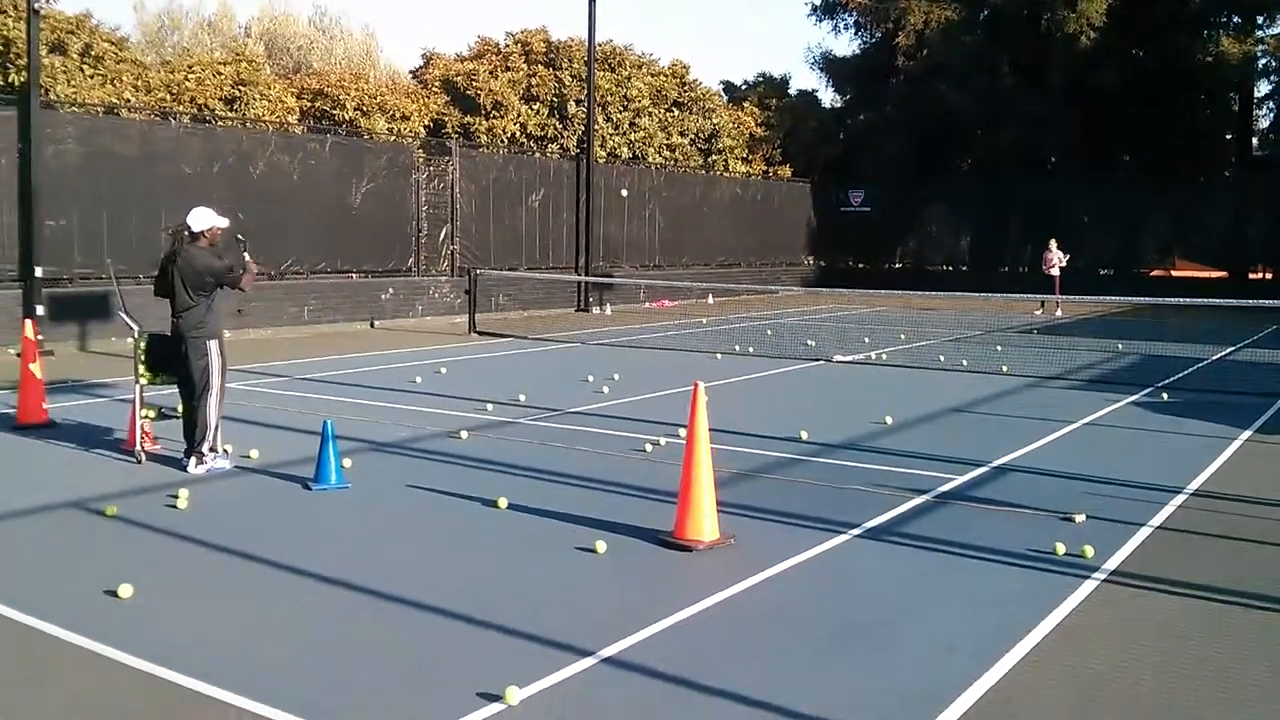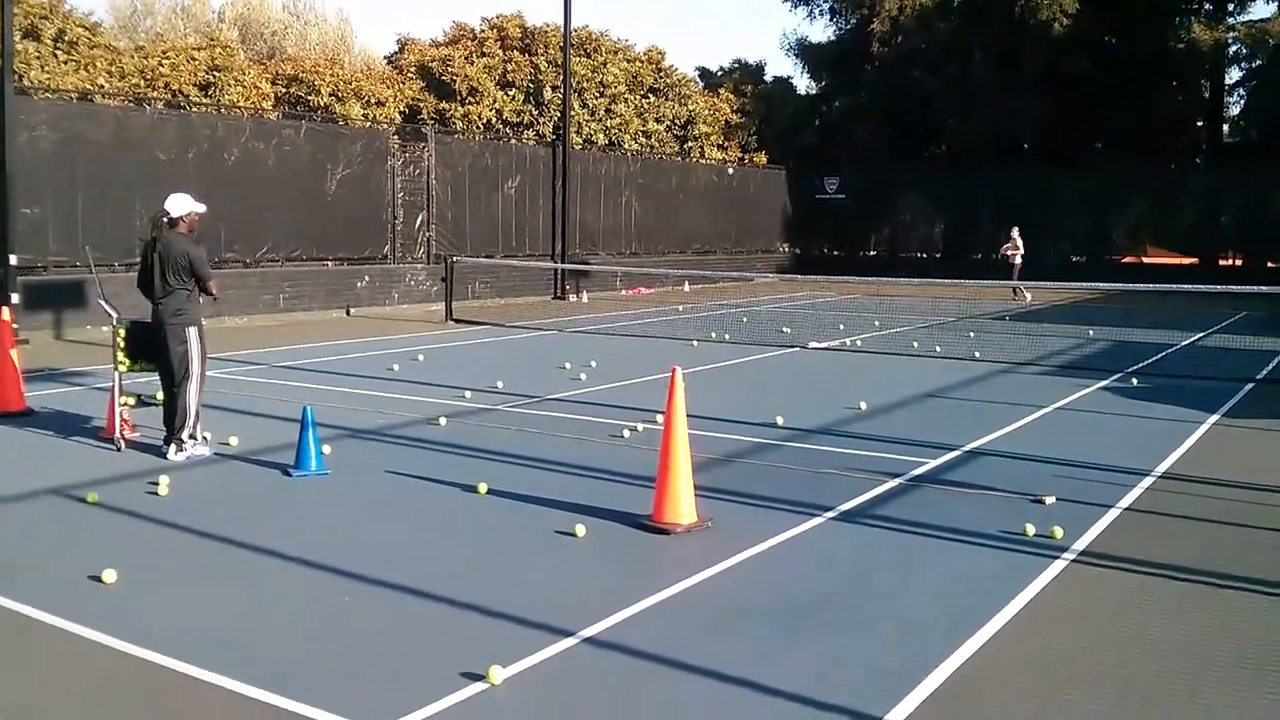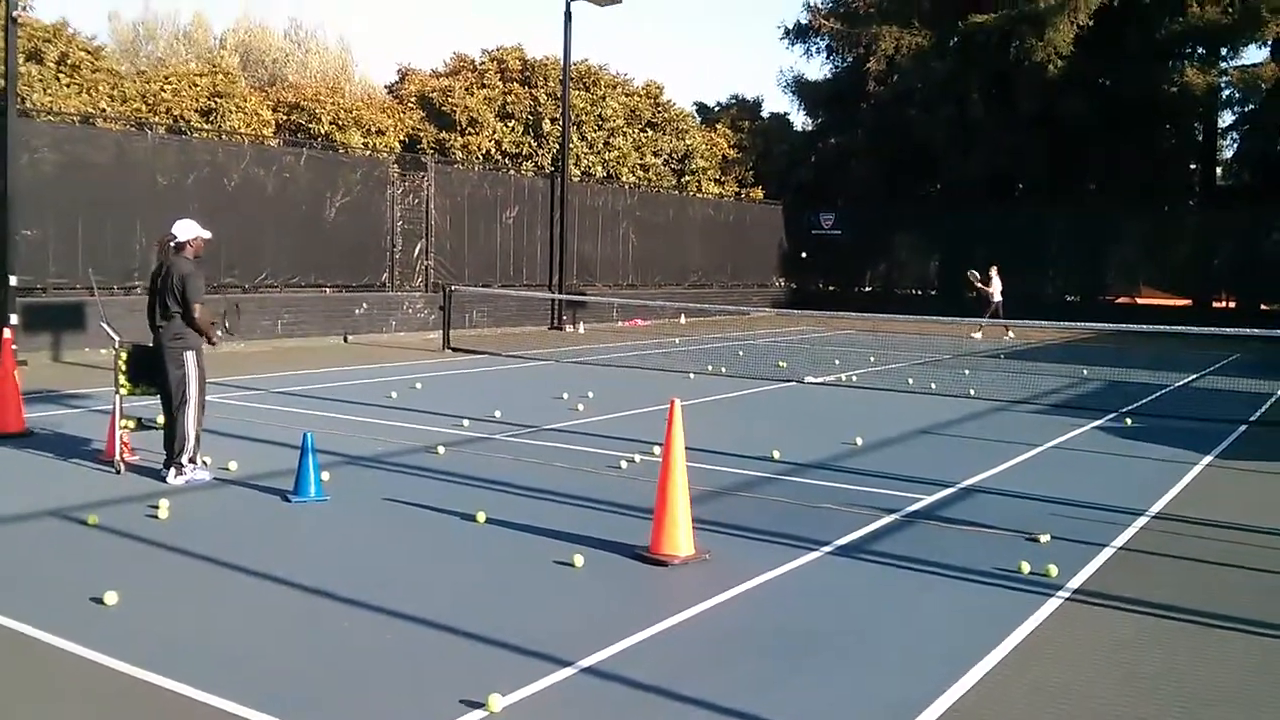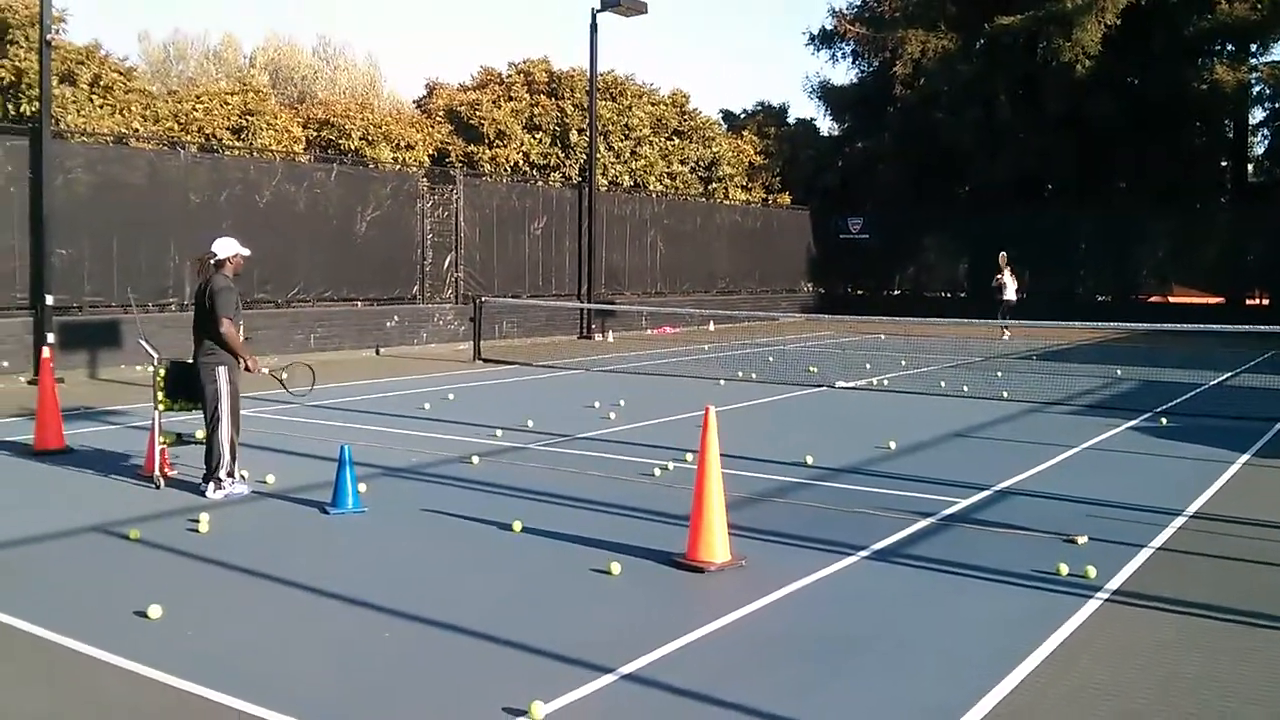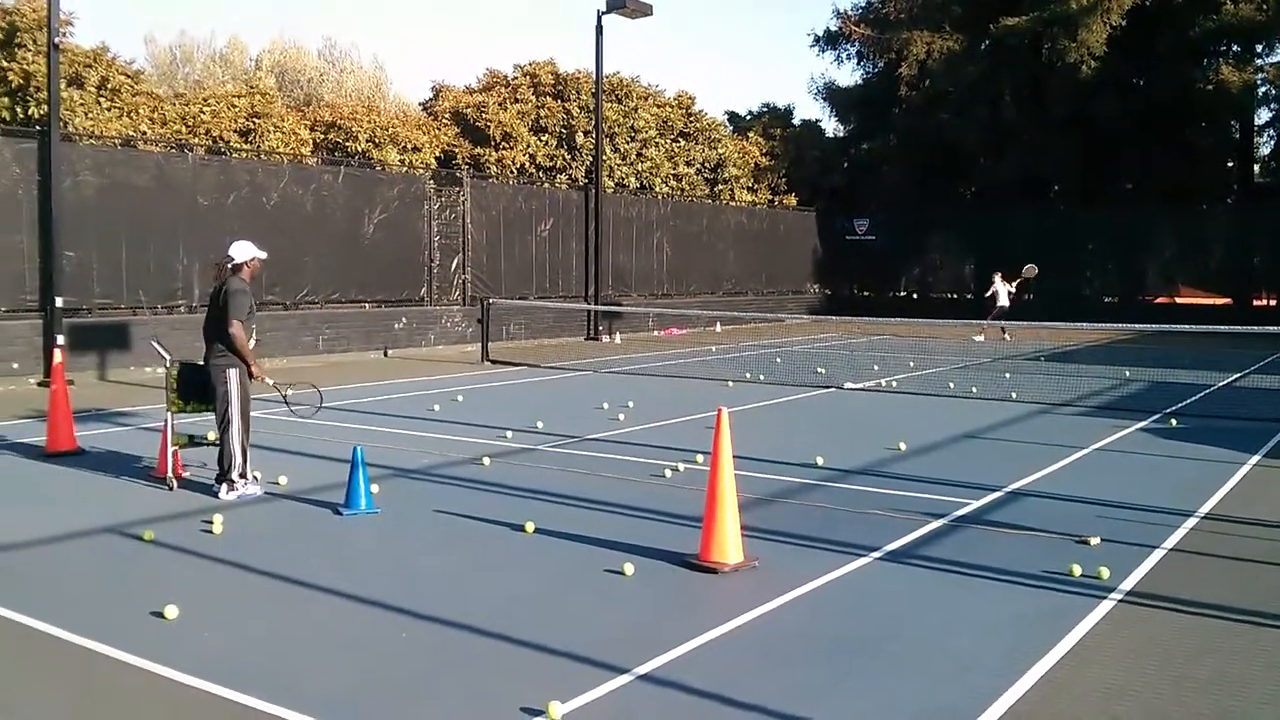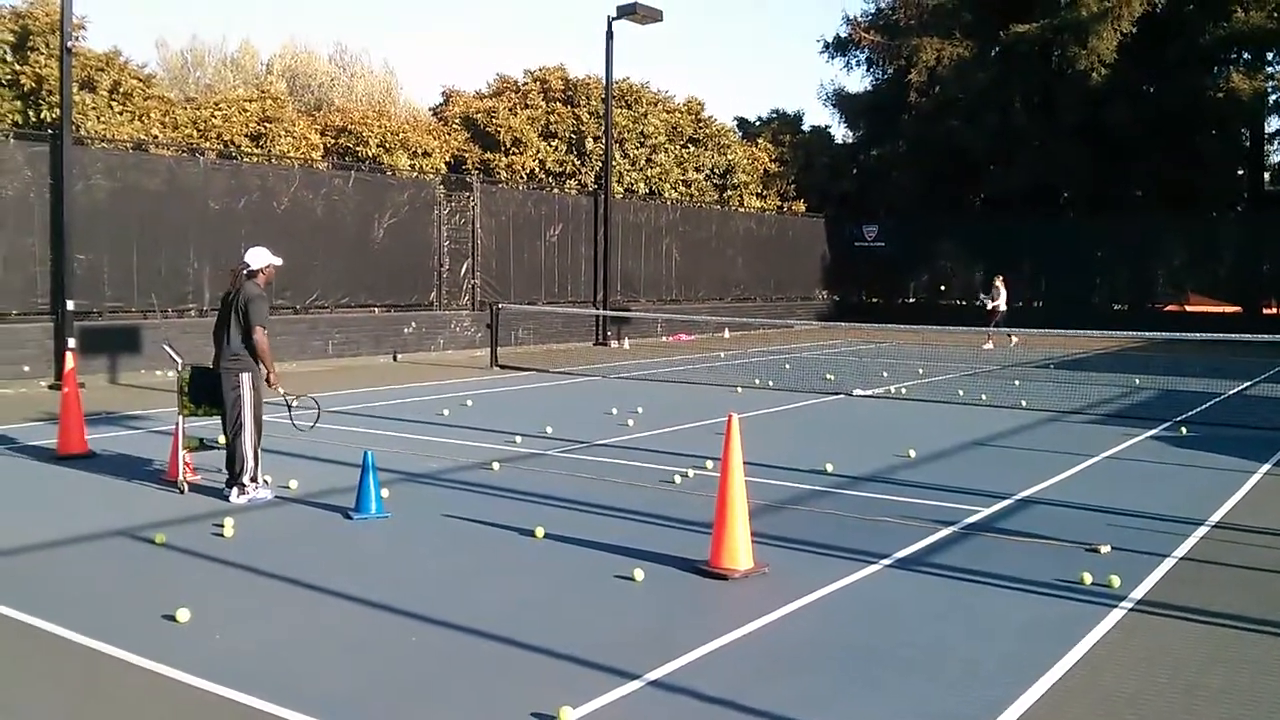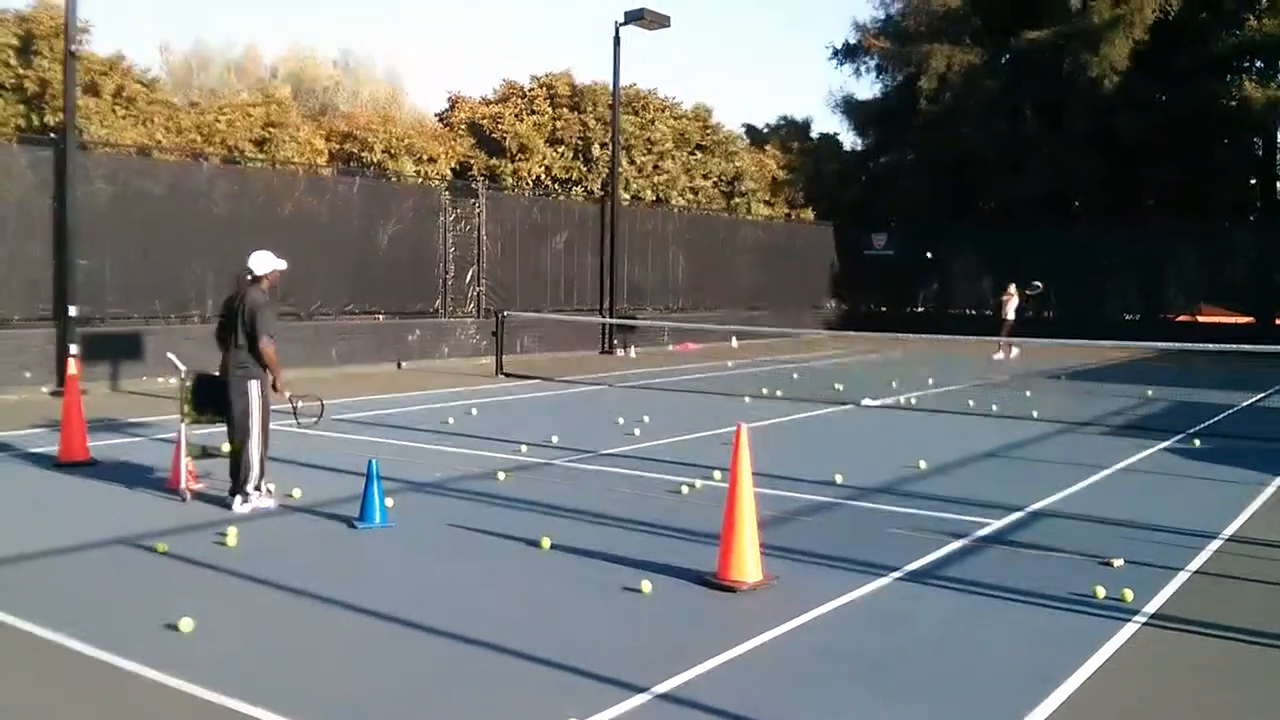
dt=0.3s
person 1, frame 1
left shoulder: (173, 256)
right shoulder: (209, 261)
left elbow: (160, 289)
right elbow: (244, 283)
right wrist: (250, 267)
left hip: (183, 333)
right hip: (204, 336)
left knee: (192, 394)
right knee: (209, 394)
left ankle: (195, 449)
right ankle: (201, 456)
person 1, frame 2
left shoulder: (153, 244)
right shoulder: (190, 247)
left elbow: (143, 284)
right elbow: (211, 288)
right wrist: (197, 289)
left hip: (162, 321)
right hip: (185, 323)
left knee: (172, 383)
right knee: (189, 382)
left ankle: (174, 437)
right ankle: (181, 444)
person 1, frame 3
left shoulder: (162, 268)
right shoulder: (190, 271)
left elbow: (152, 311)
right elbow: (197, 314)
right wrist: (211, 334)
left hip: (165, 345)
right hip: (185, 347)
left knee: (174, 406)
right knee: (189, 406)
left ankle: (174, 461)
right ankle: (181, 467)
person 1, frame 4
left shoulder: (206, 285)
right shoulder: (225, 287)
left elbow: (200, 326)
right elbow: (225, 328)
right wrist: (247, 357)
left hip: (207, 361)
right hip: (219, 363)
left knee: (218, 421)
right knee: (224, 422)
left ankle: (214, 476)
right ankle: (220, 482)
person 1, frame 5
left shoulder: (223, 287)
right shoulder: (239, 289)
left elbow: (209, 327)
right elbow: (235, 329)
right wrist: (252, 363)
left hip: (219, 363)
right hip: (231, 365)
left knee: (231, 423)
right knee: (235, 424)
left ankle: (227, 476)
right ankle: (233, 483)
person 1, frame 6
left shoulder: (232, 293)
right shoulder: (257, 295)
left elbow: (218, 331)
right elbow: (258, 336)
right wrist: (271, 369)
left hip: (225, 366)
right hip: (242, 369)
left knee: (236, 427)
right knee: (247, 428)
left ankle: (237, 480)
right ankle: (244, 486)
person 1, frame 7
left shoulder: (235, 298)
right shoulder: (262, 302)
left elbow: (221, 335)
right elbow: (264, 345)
right wrist: (278, 377)
left hip: (233, 373)
right hip: (250, 376)
left knee: (241, 434)
right knee: (253, 435)
left ankle: (239, 488)
right ankle: (247, 495)
